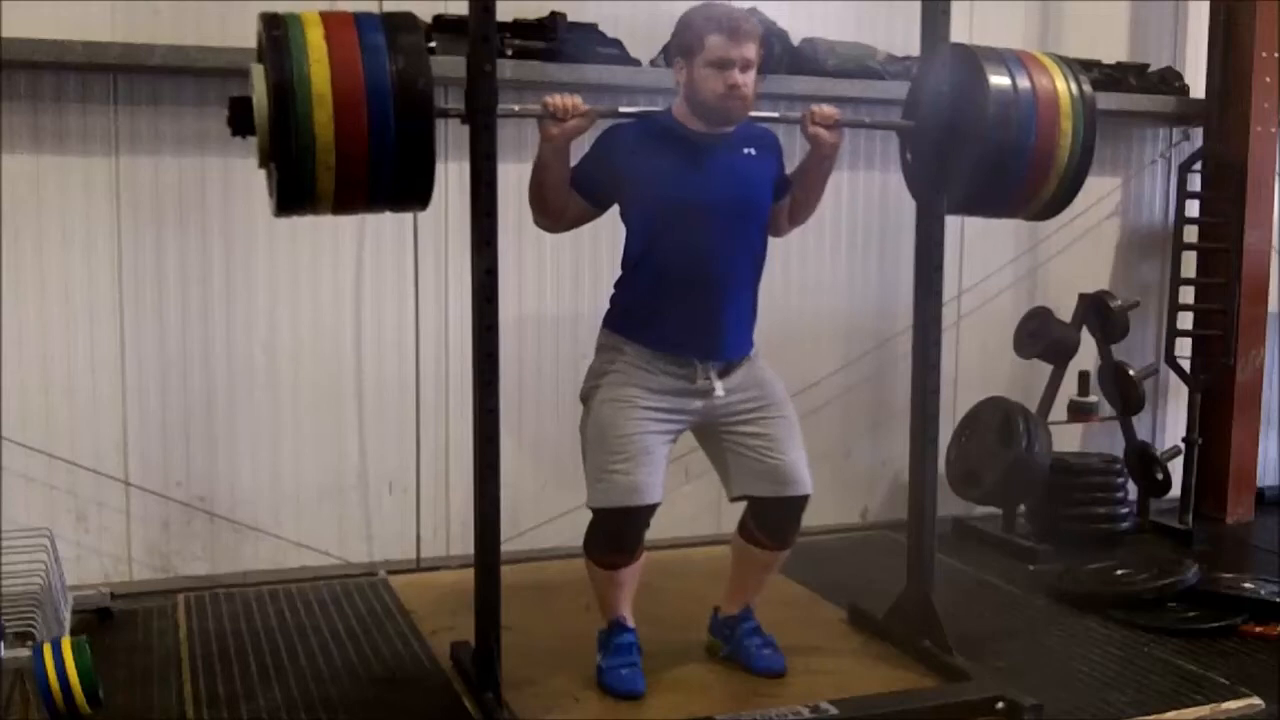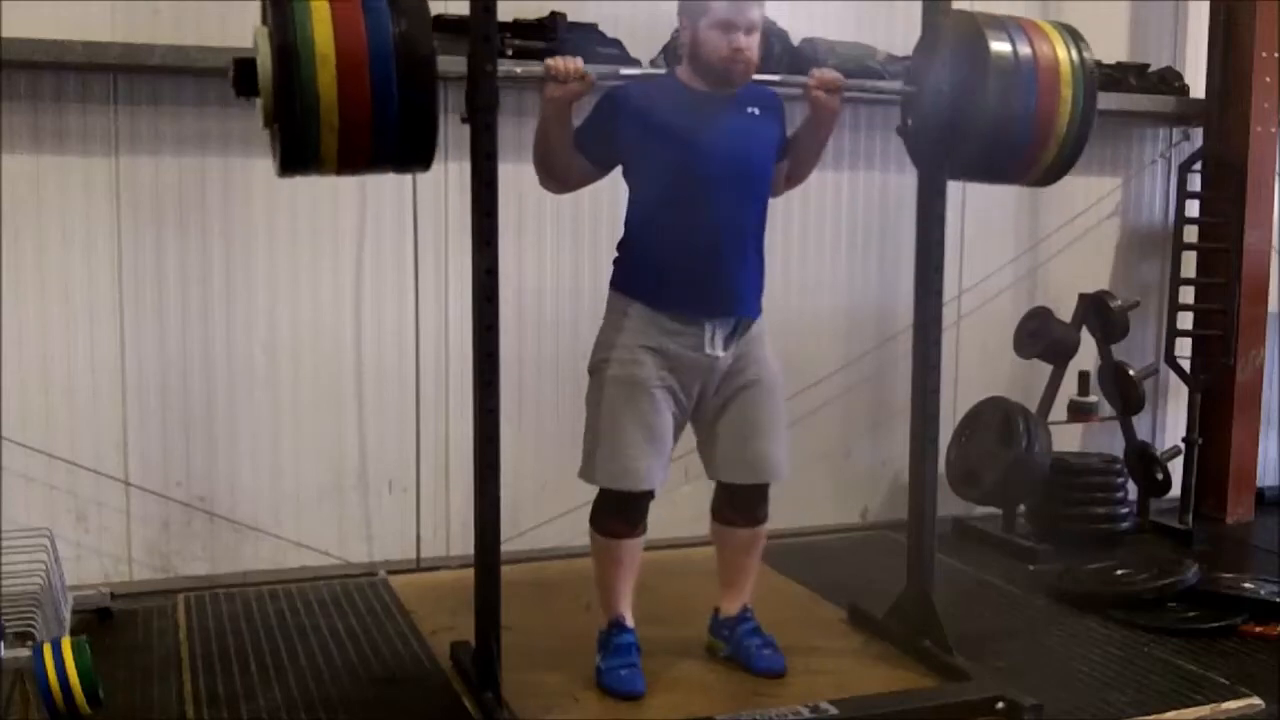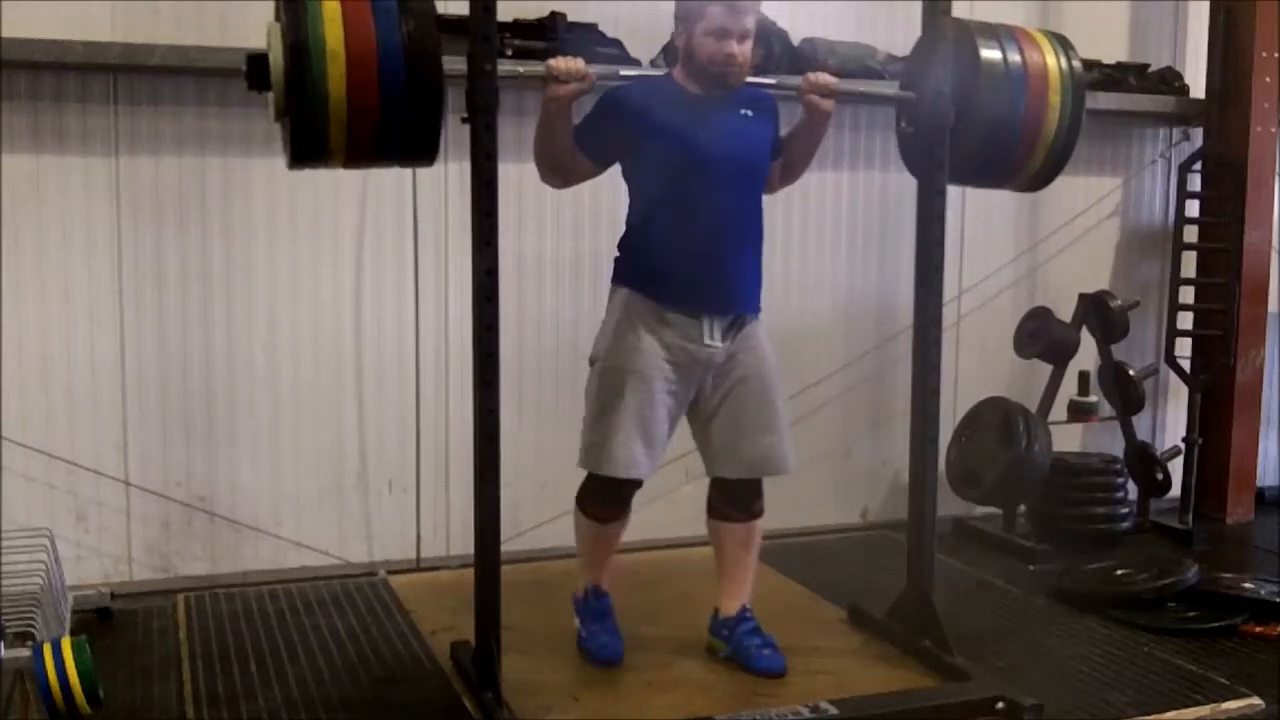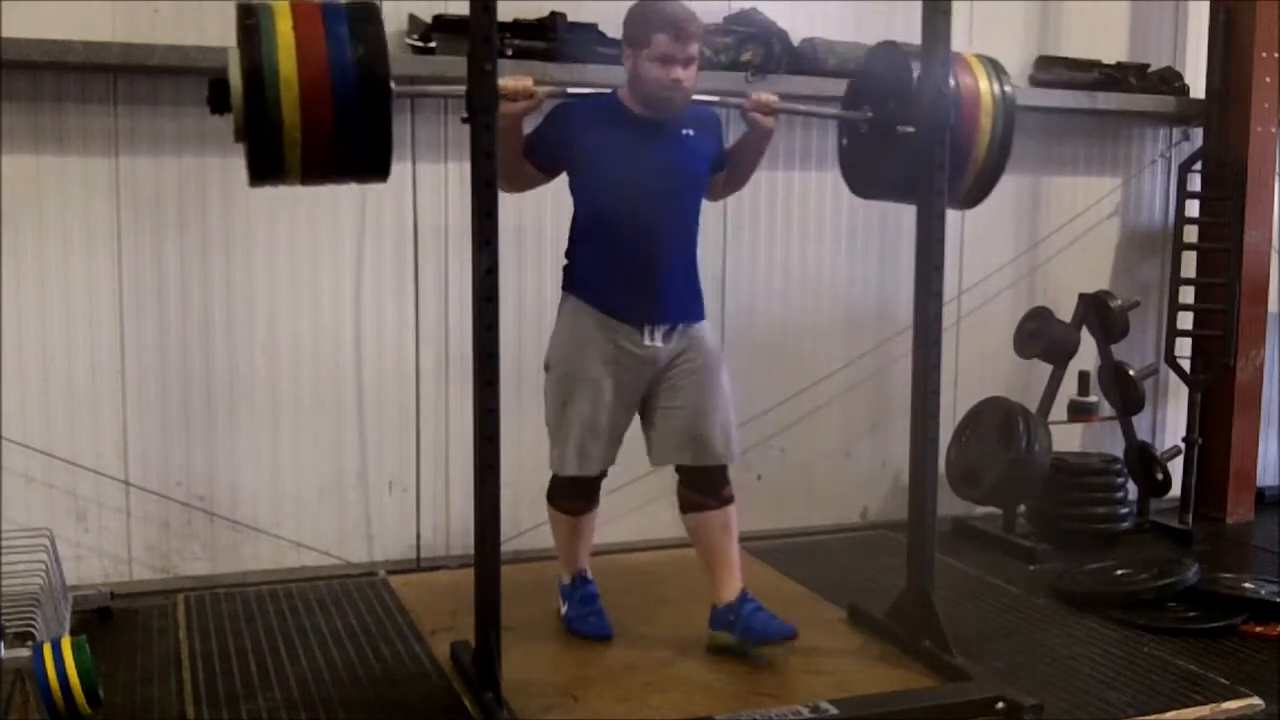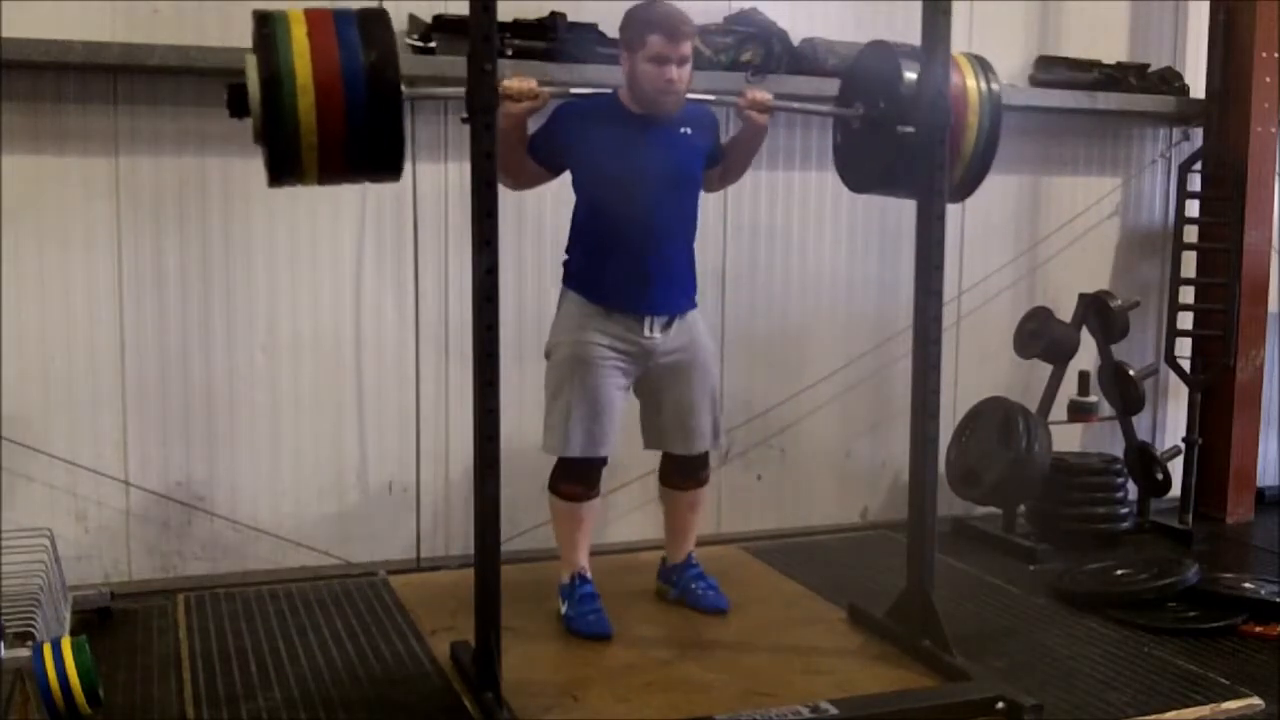
dt=0.5s
person 1, frame 1
left shoulder: (762, 147)
right shoulder: (631, 145)
left elbow: (781, 218)
right elbow: (553, 217)
left wrist: (822, 154)
right wrist: (554, 145)
left hip: (737, 366)
right hip: (639, 365)
left knee: (788, 498)
right knee: (624, 512)
left ankle: (733, 619)
right ankle: (618, 633)
person 1, frame 2
left shoulder: (764, 106)
right shoulder: (637, 102)
right elbow: (558, 176)
left wrist: (823, 116)
right wrist: (555, 106)
left hip: (740, 330)
right hip: (647, 326)
left knee: (749, 483)
right knee: (627, 487)
left ankle: (733, 619)
right ankle: (618, 632)
person 1, frame 3
left shoulder: (758, 107)
right shoulder: (635, 102)
right elbow: (559, 173)
left wrist: (817, 116)
right wrist: (556, 105)
left hip: (738, 325)
right hip: (649, 319)
left knee: (742, 477)
right knee: (615, 472)
left ankle: (732, 618)
right ankle: (592, 599)
person 1, frame 4
left shoulder: (702, 126)
right shoulder: (580, 120)
right elbow: (513, 179)
left wrist: (759, 134)
right wrist: (509, 121)
left hip: (685, 328)
right hip: (595, 325)
left knee: (708, 466)
right knee: (579, 470)
left ankle: (731, 607)
right ankle: (576, 586)
person 1, frame 5
left shoulder: (699, 123)
right shoulder: (581, 119)
right elbow: (518, 176)
left wrist: (753, 130)
right wrist: (511, 121)
left hip: (680, 319)
right hip: (595, 318)
left knee: (690, 453)
right knee: (581, 455)
left ankle: (679, 565)
right ankle: (576, 582)
